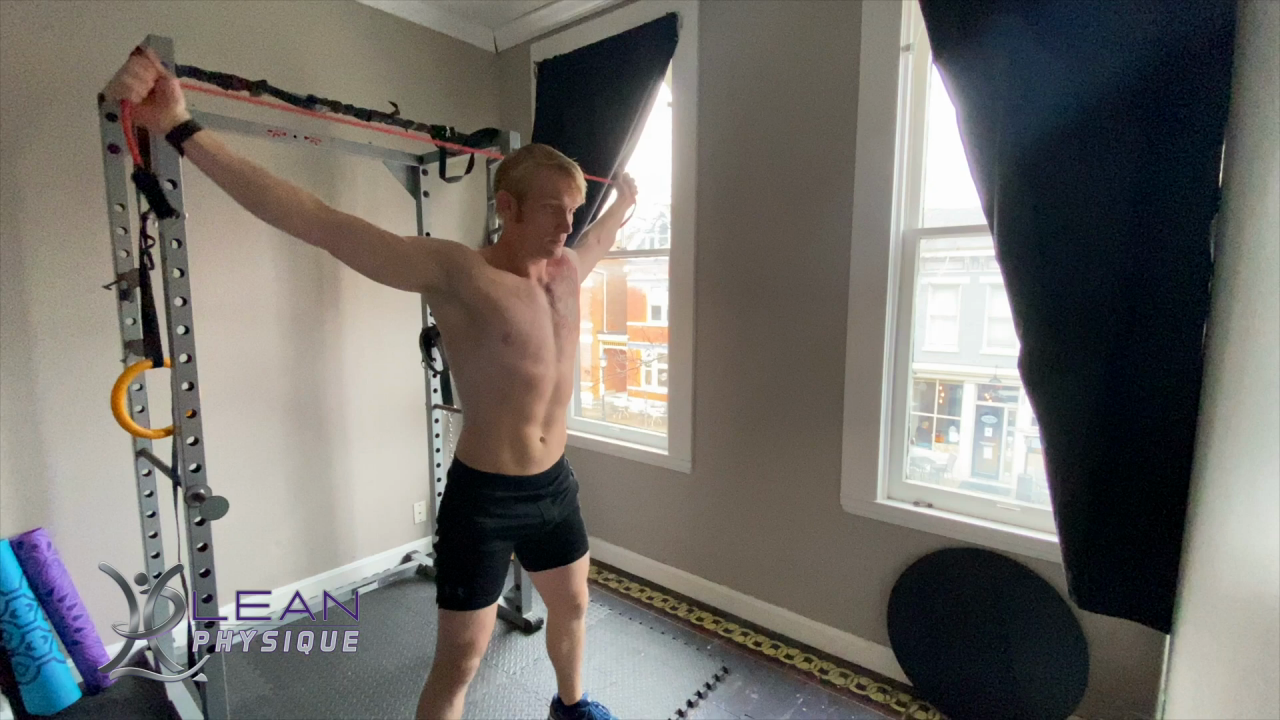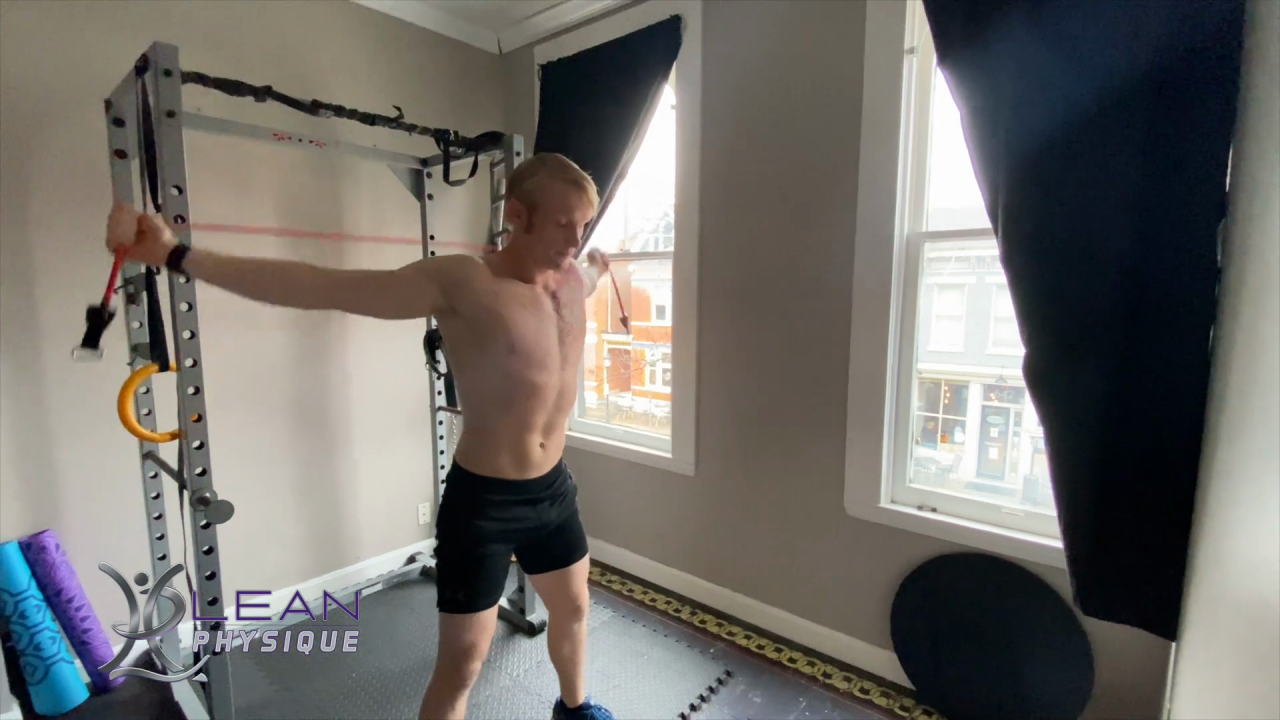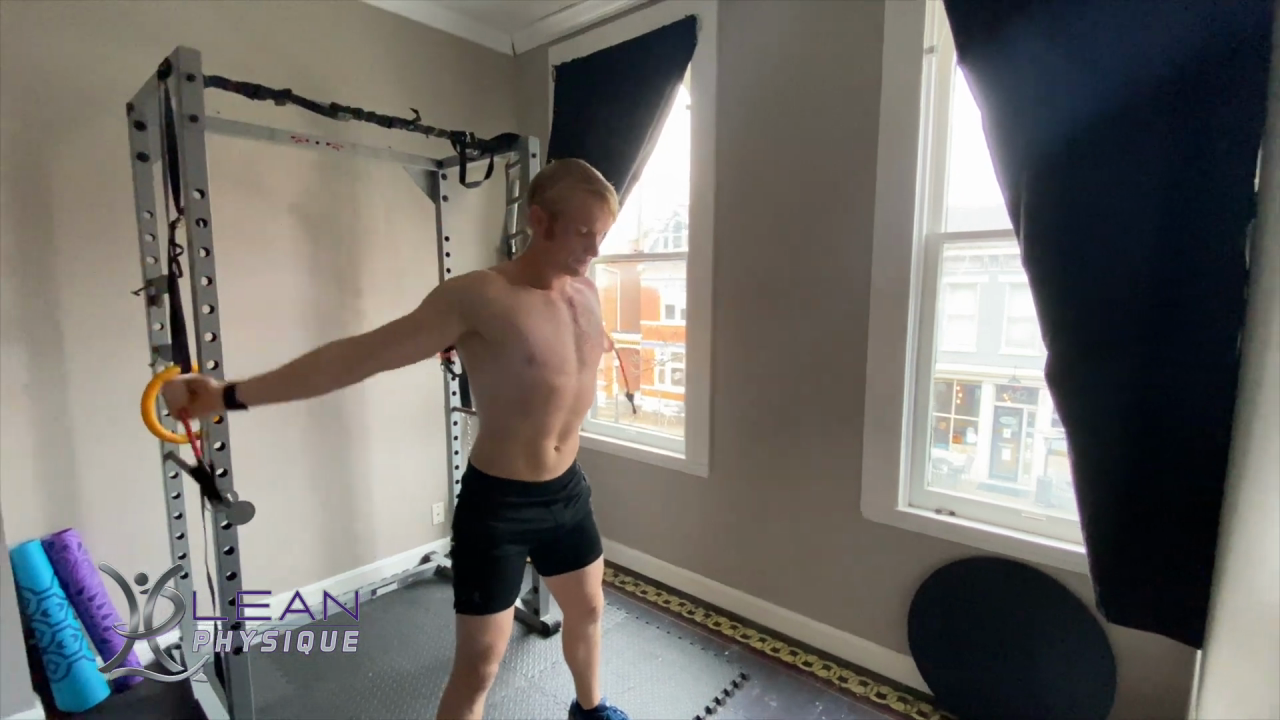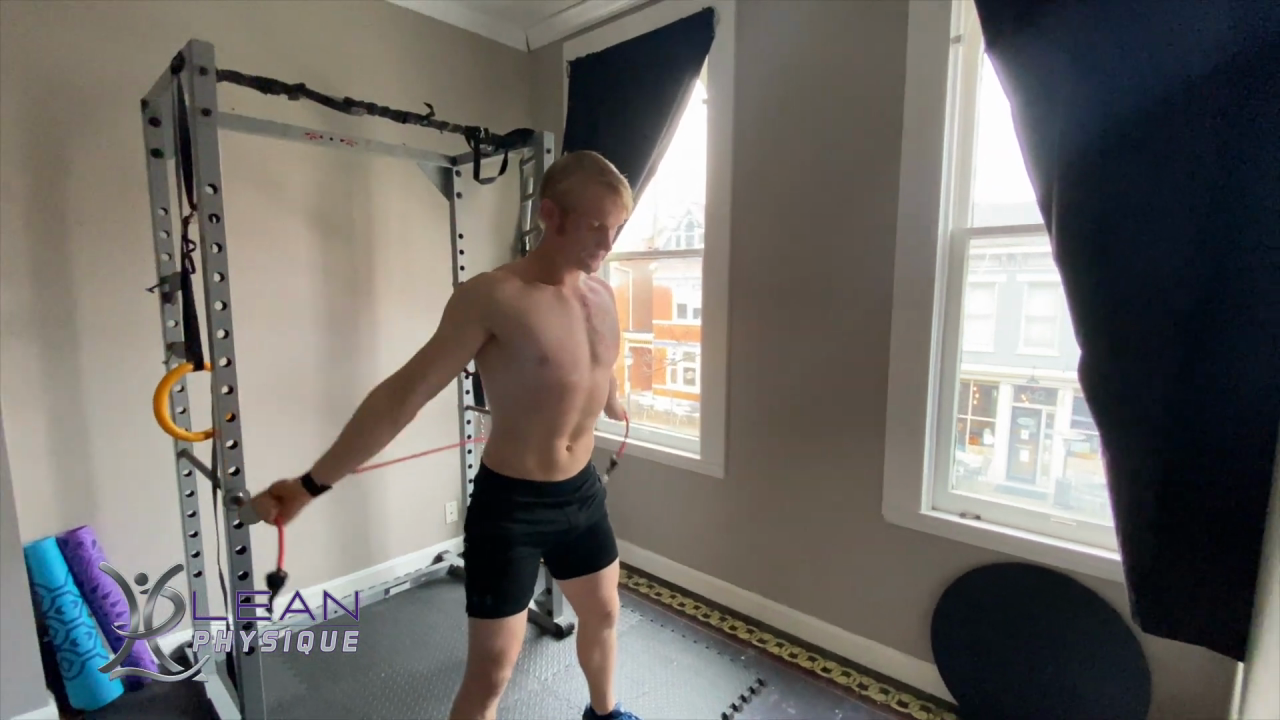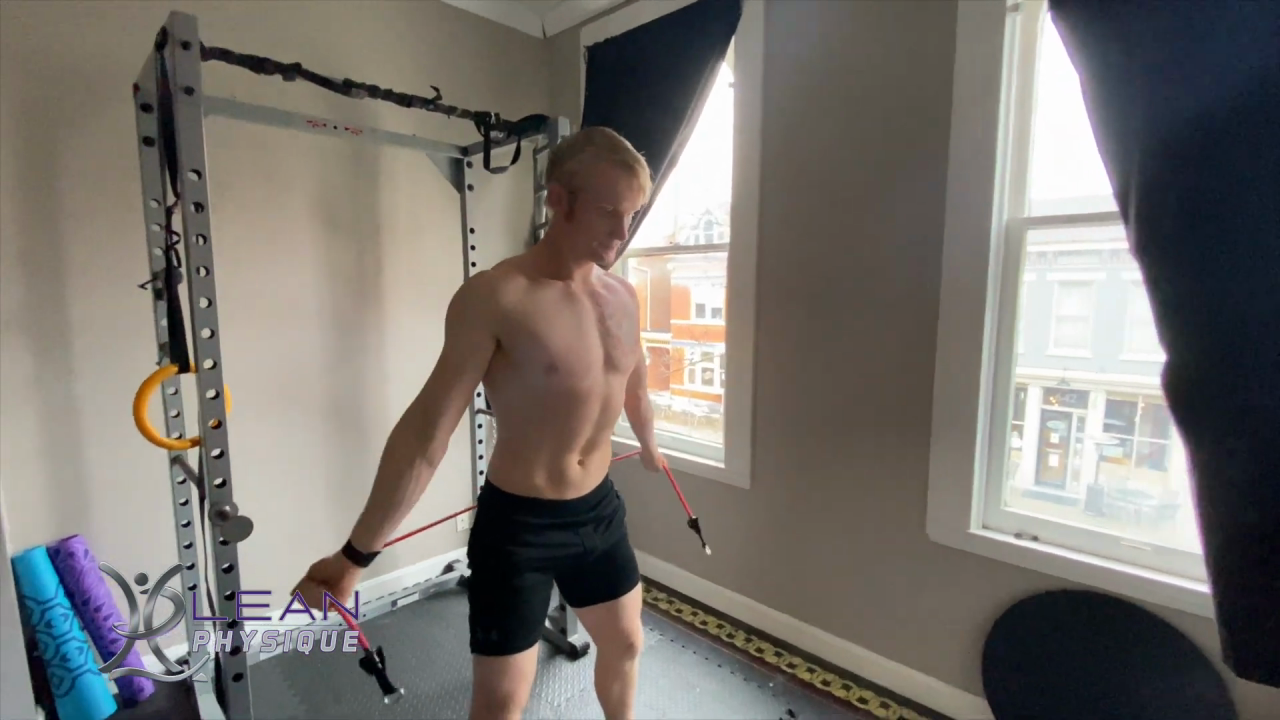
dt=0.4s
person 1, frame 1
left shoulder: (569, 269)
right shoulder: (456, 275)
left elbow: (605, 234)
right elbow: (322, 225)
left wrist: (624, 196)
left hip: (554, 487)
right hip: (483, 501)
left knee: (572, 606)
right knee: (459, 663)
person 1, frame 2
left shoulder: (570, 280)
right shoulder: (462, 283)
right elbow: (322, 289)
left wrist: (597, 265)
right wrist: (178, 256)
left hip: (553, 490)
right hip: (482, 502)
left knee: (573, 609)
right knee: (461, 666)
person 1, frame 3
left shoulder: (585, 292)
right shoulder: (480, 297)
right elbow: (360, 355)
right wrist: (233, 396)
left hip: (567, 492)
right hip: (496, 504)
left knee: (588, 610)
right knee: (478, 667)
person 1, frame 4
left shoulder: (601, 295)
right shoulder: (493, 297)
right elbow: (405, 394)
left wrist: (613, 404)
right wrist: (314, 483)
left hip: (582, 493)
right hip: (509, 505)
left knee: (602, 614)
right knee: (490, 670)
person 1, frame 5
left shoulder: (622, 295)
right shoulder: (494, 299)
right elbow: (426, 431)
left wrist: (648, 446)
right wrist: (356, 554)
left hip: (599, 512)
right hip: (516, 527)
left knee: (624, 644)
